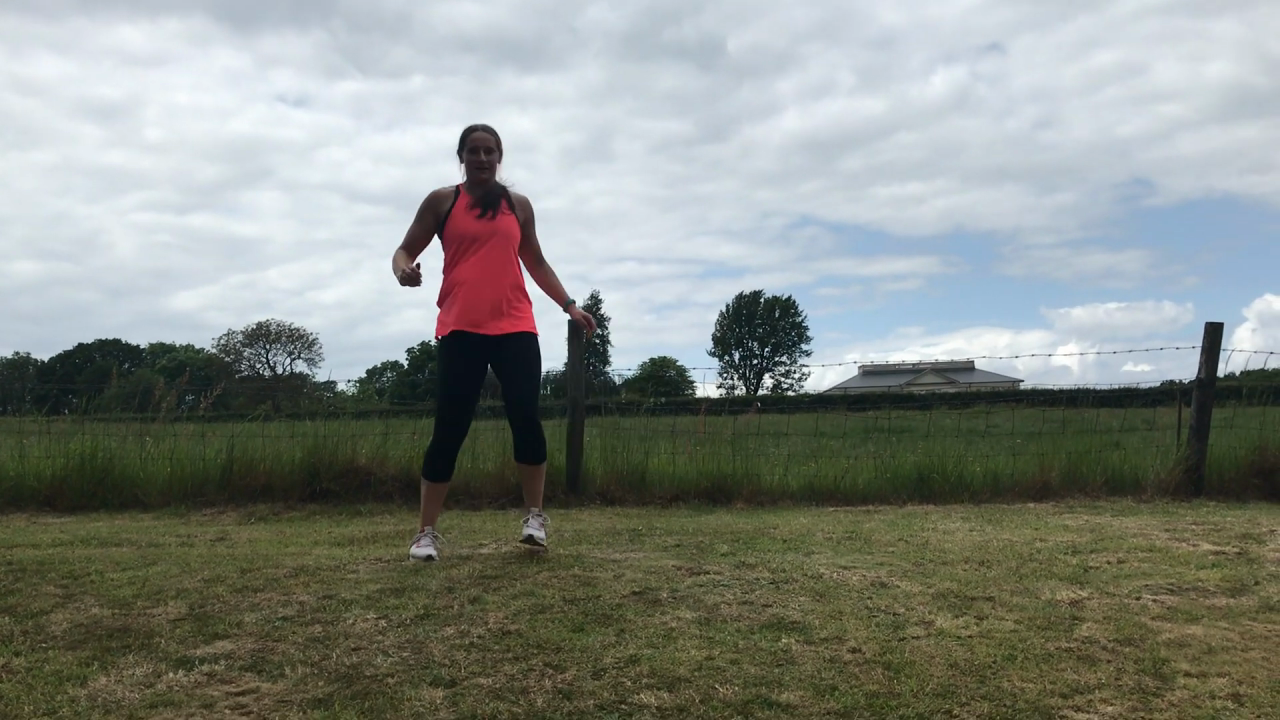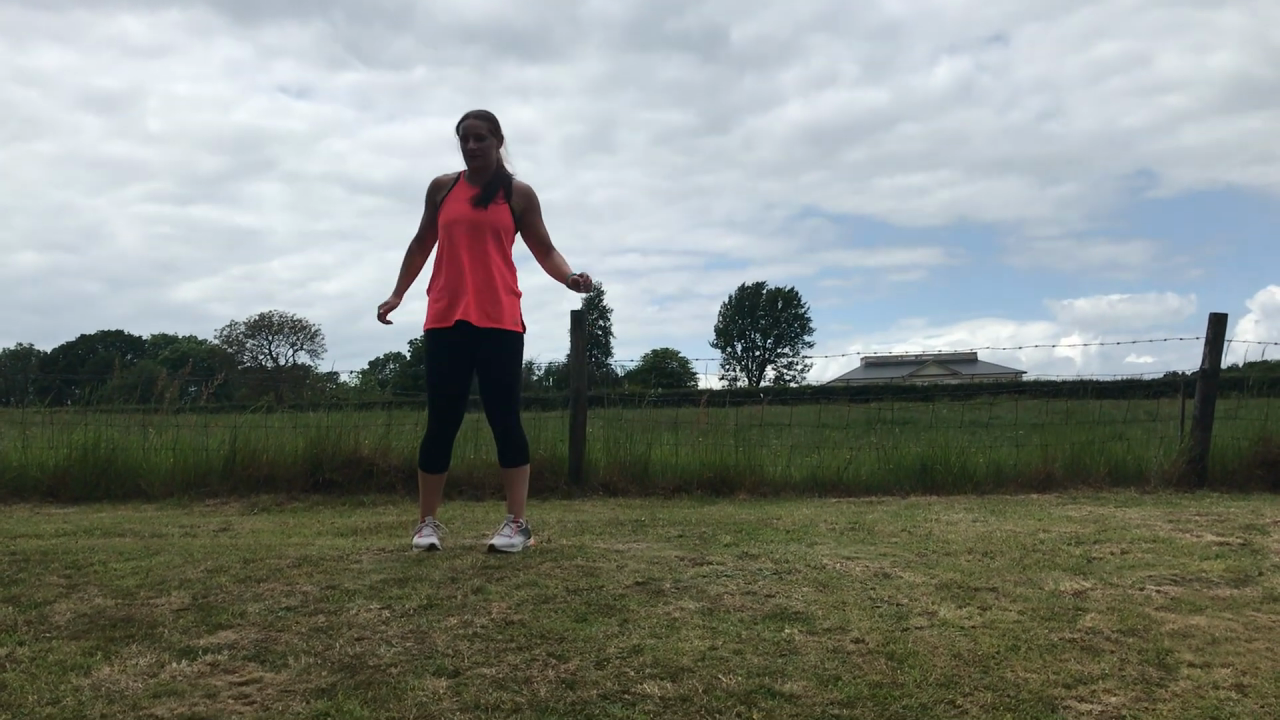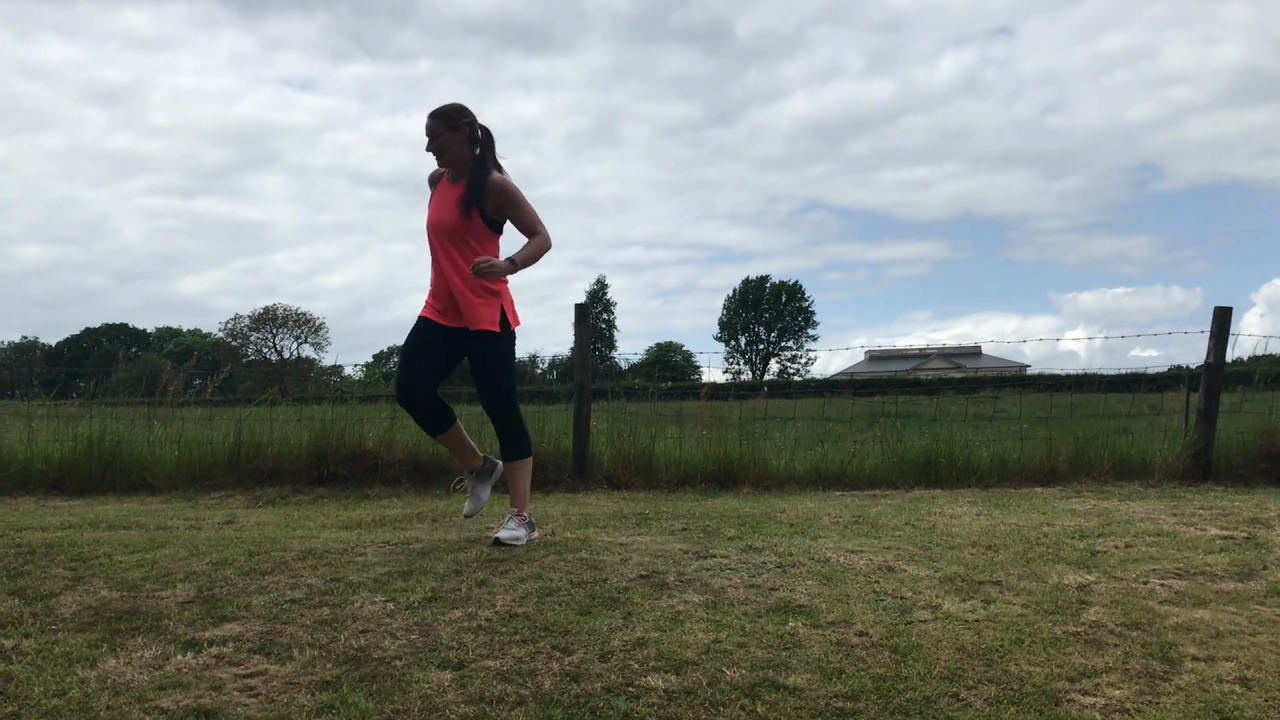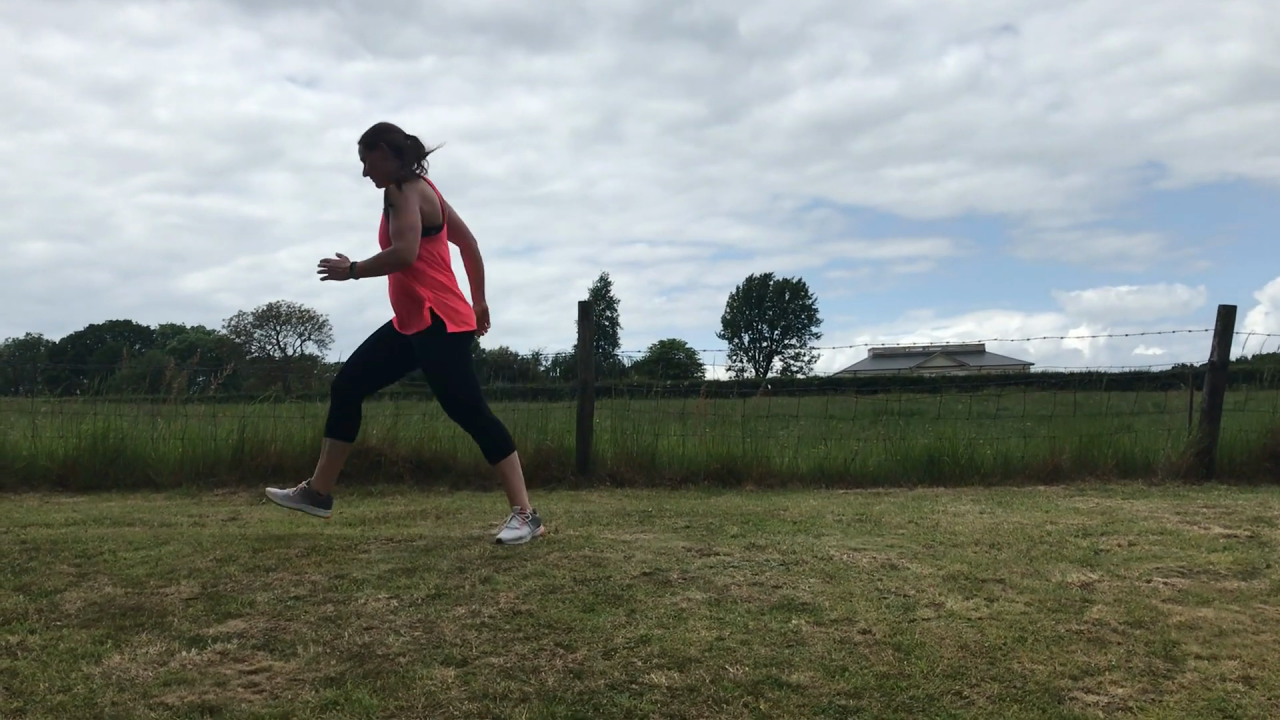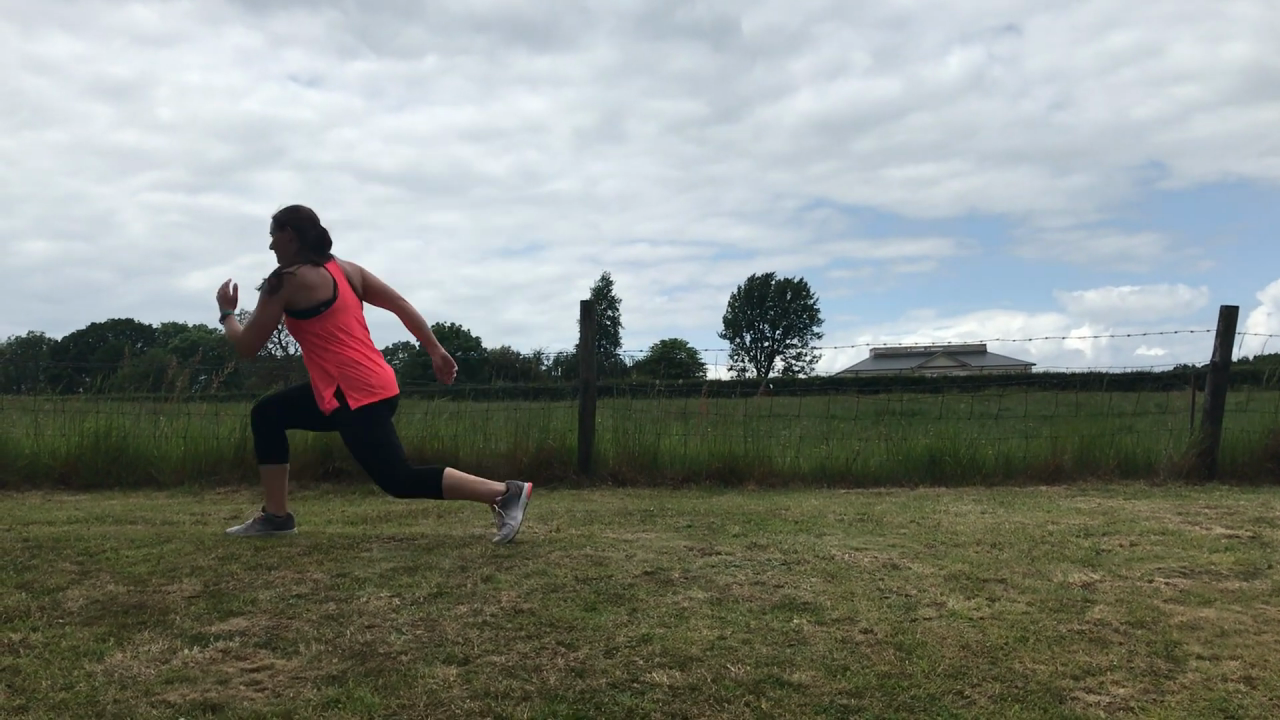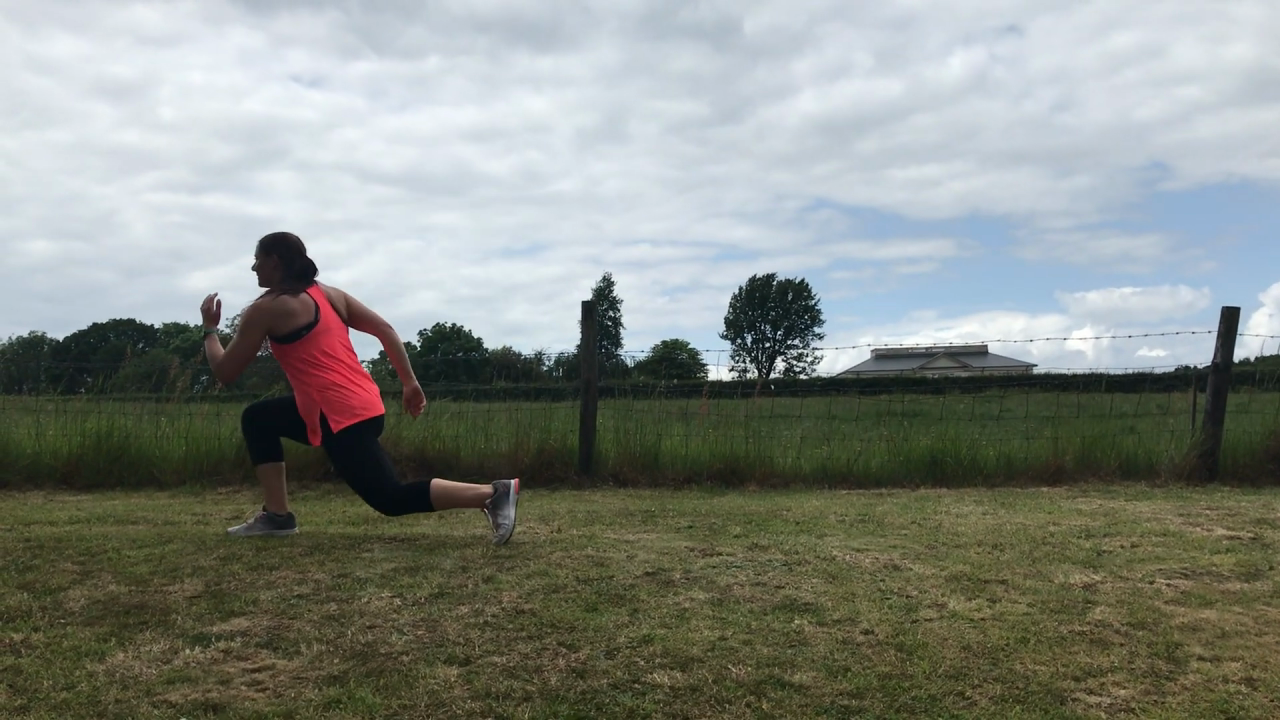
dt=0.3s
person 1, frame 1
left shoulder: (518, 205)
right shoulder: (441, 201)
left elbow: (535, 262)
right elbow: (403, 251)
left wrist: (570, 306)
right wrist: (405, 270)
left hip: (515, 327)
right hip: (460, 329)
left knee: (524, 418)
right knee: (450, 429)
left ankle: (535, 514)
right ankle: (426, 532)
person 1, frame 2
left shoulder: (518, 193)
right shoulder: (441, 188)
left elbow: (544, 250)
right elbow: (422, 245)
left wrist: (568, 276)
right wrist: (397, 295)
left hip: (499, 319)
right hip: (445, 320)
left knee: (504, 417)
right knee: (442, 420)
left ankle: (517, 522)
right ankle: (427, 521)
person 1, frame 3
left shoulder: (495, 185)
right shoulder: (437, 181)
left elbow: (541, 237)
left wrist: (512, 263)
left hip: (488, 315)
right hip: (440, 314)
left knee: (502, 410)
right knee: (411, 390)
left ankle: (521, 516)
right ankle: (478, 466)
person 1, frame 4
left shoulder: (404, 192)
right shoulder: (420, 190)
left elbow: (407, 251)
right elbow: (468, 243)
left wrist: (355, 268)
right wrist: (479, 303)
left hip: (437, 323)
right hip: (413, 323)
left knee: (470, 413)
right knee: (346, 388)
left ankle: (524, 515)
right ankle: (317, 492)
person 1, frame 5
left shoulder: (288, 281)
right shoulder: (345, 269)
left elbow: (246, 347)
right elbow: (401, 306)
left wrist: (226, 313)
right wrist: (435, 352)
left hip: (355, 393)
right hip: (355, 386)
left knee: (398, 480)
right knee: (266, 413)
left ankle: (505, 495)
right ankle: (275, 515)
person 1, frame 6
left shoulder: (267, 307)
right shoulder: (328, 294)
left elbow: (226, 371)
right elbow: (386, 330)
left wrist: (209, 328)
right wrist: (409, 382)
left hip: (341, 413)
right hip: (342, 405)
left knee: (387, 497)
right knee: (256, 419)
left ankle: (495, 494)
right ankle: (276, 514)
